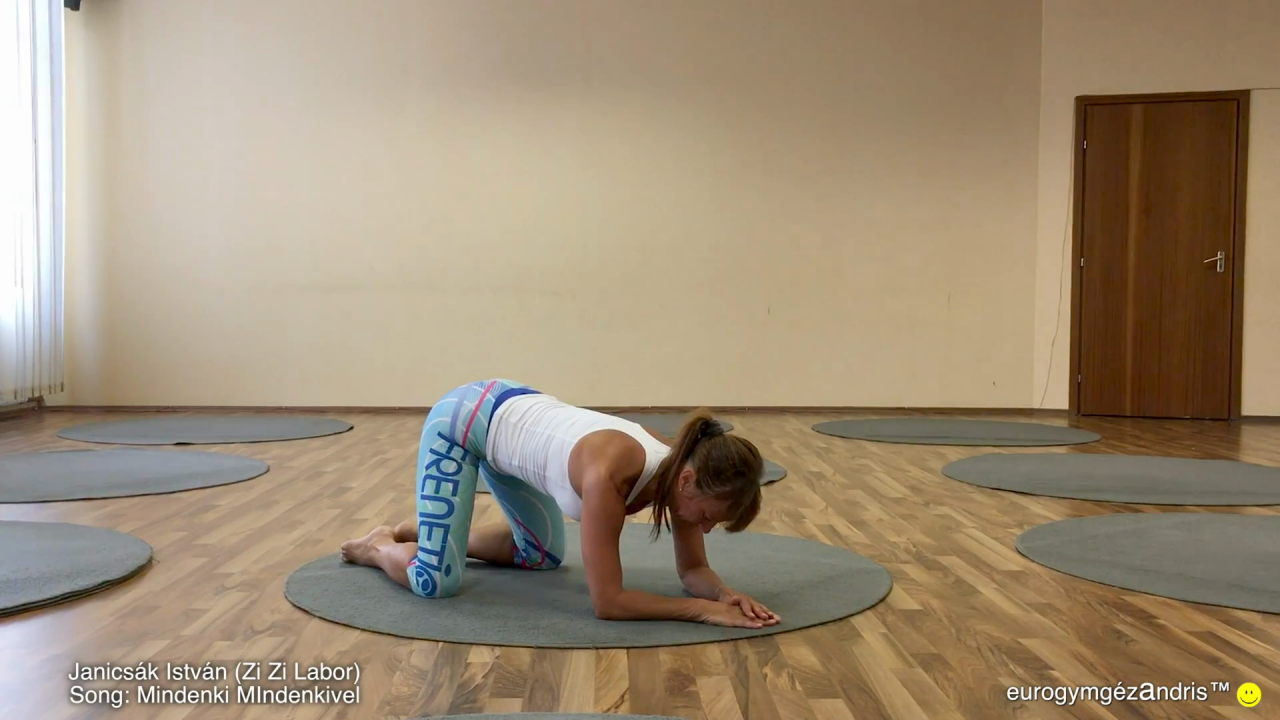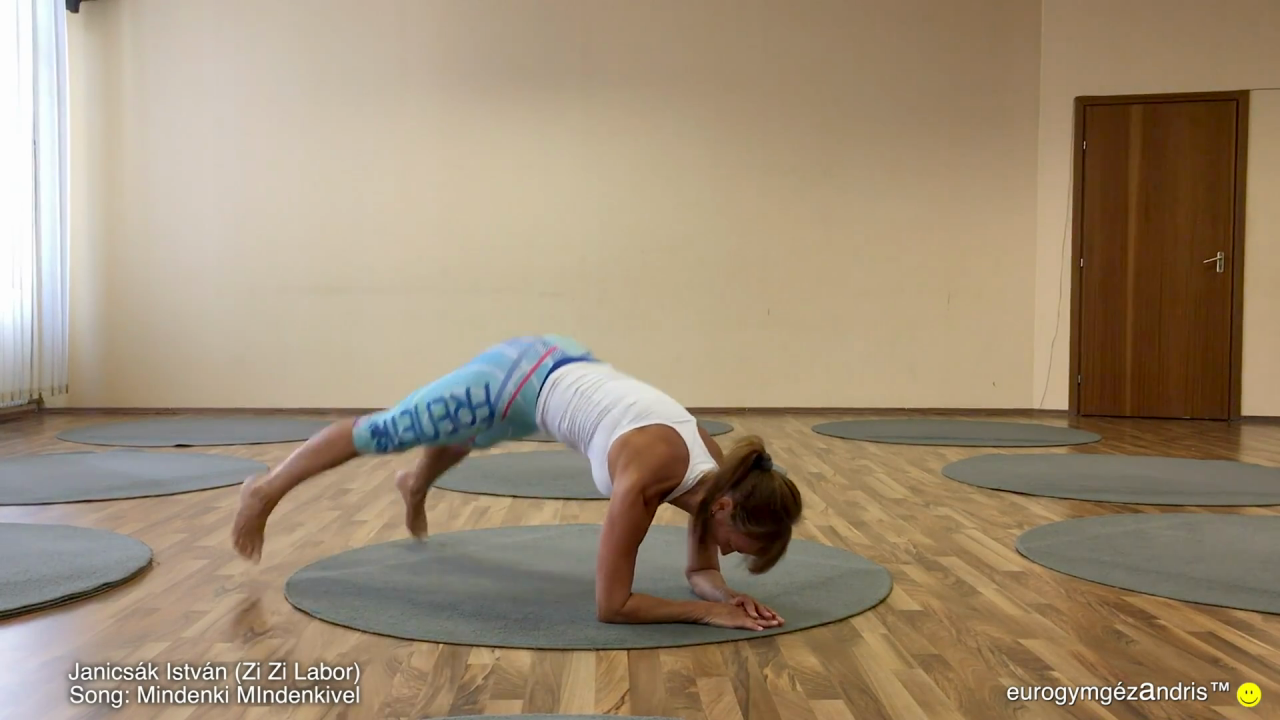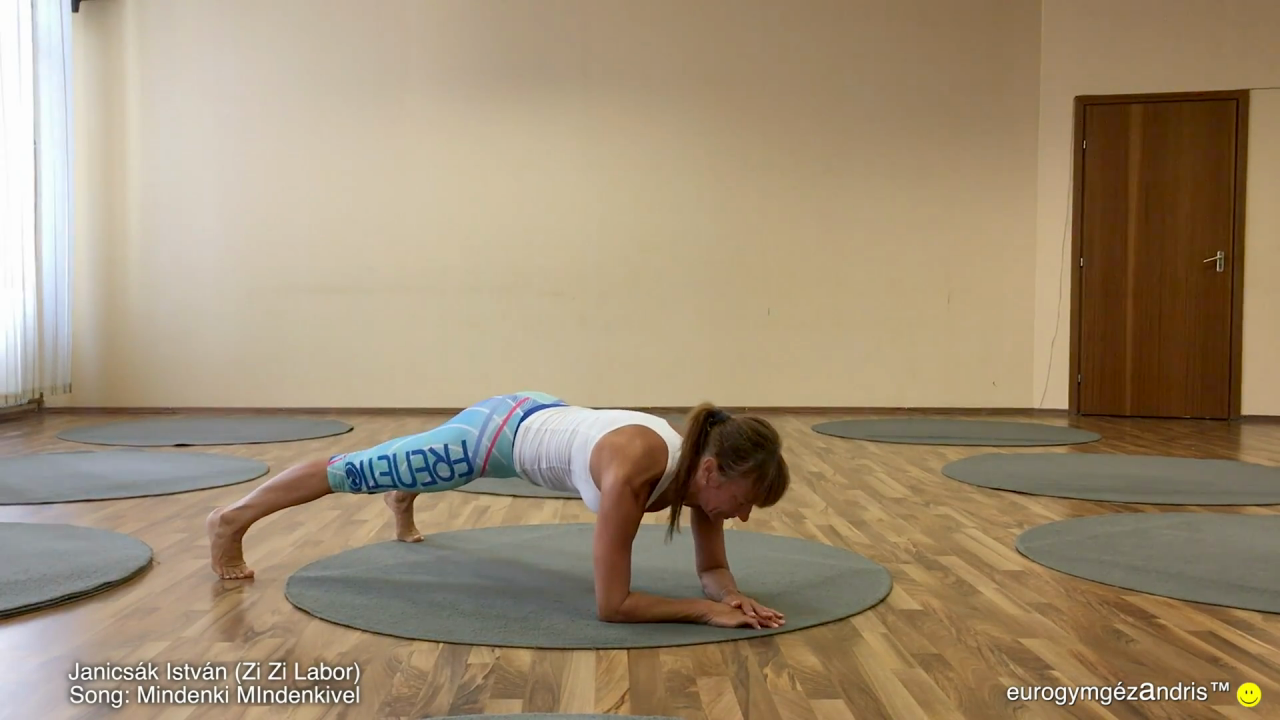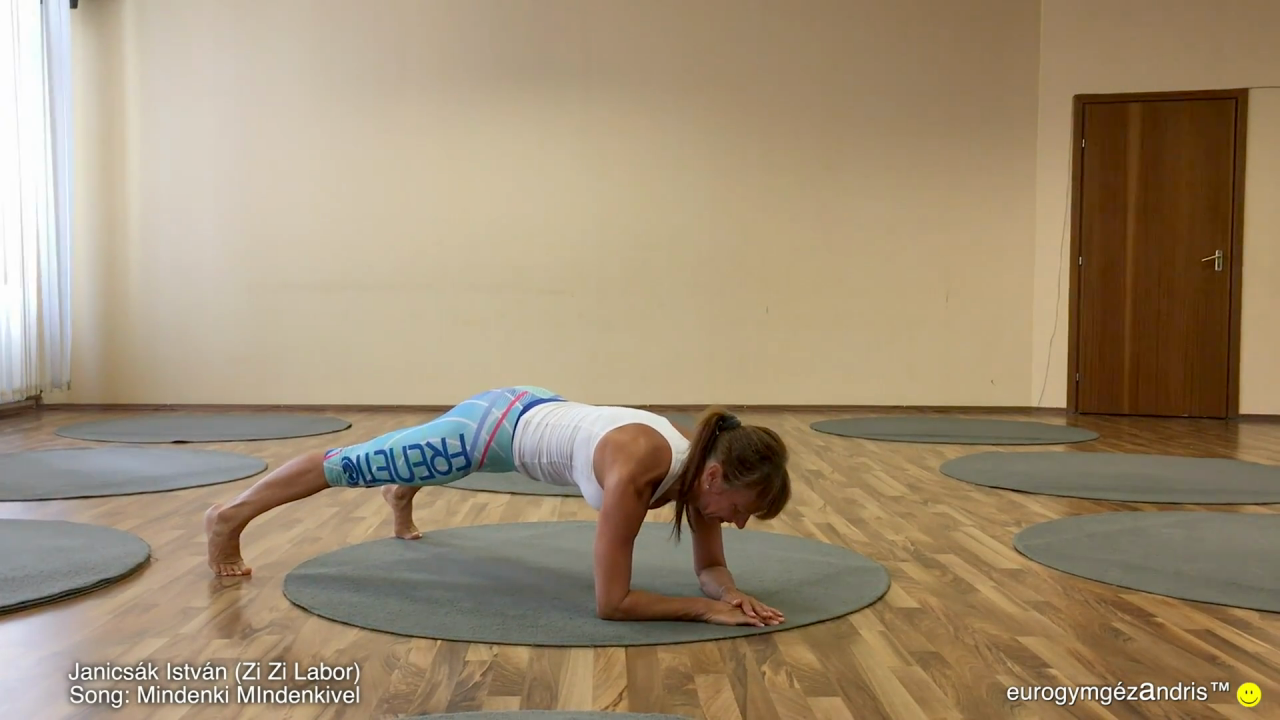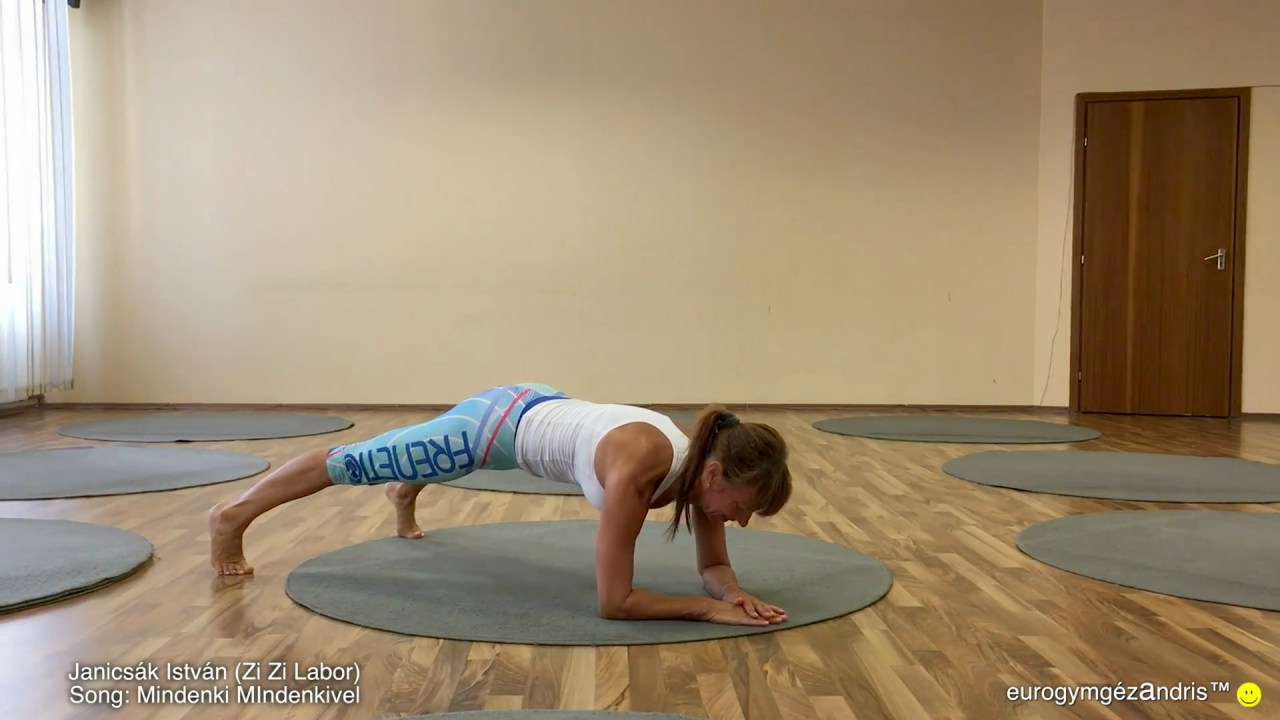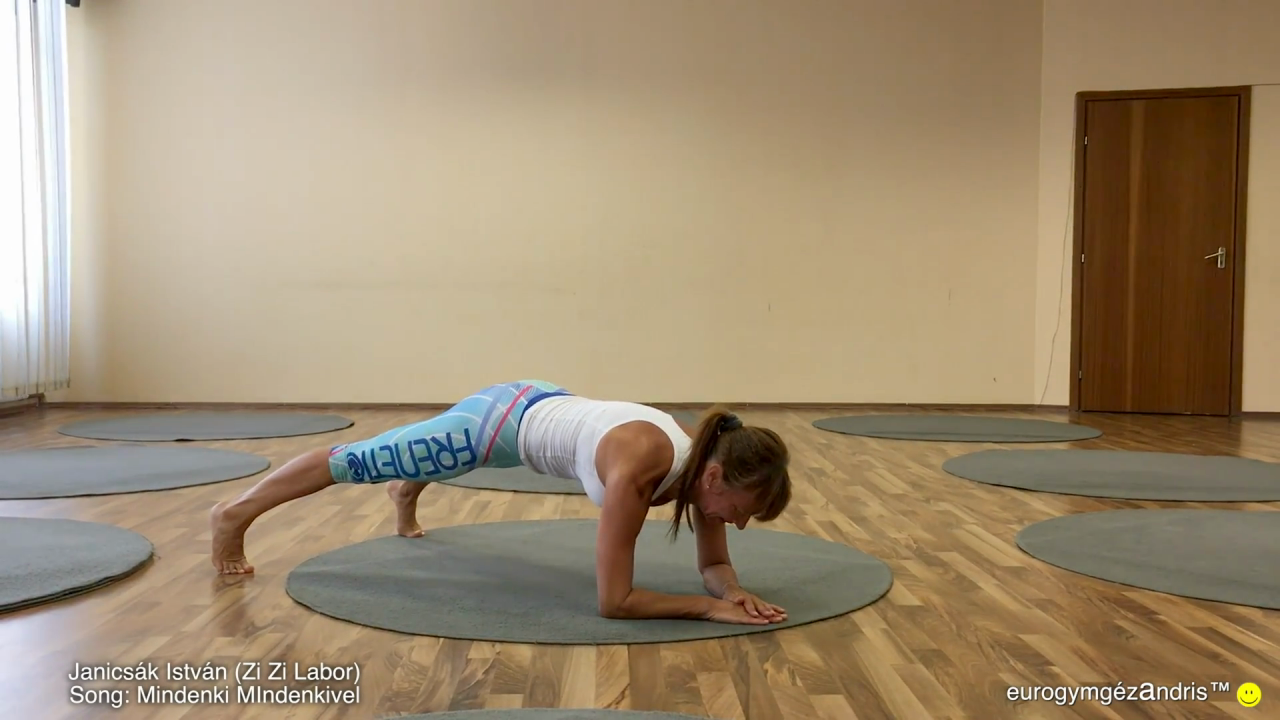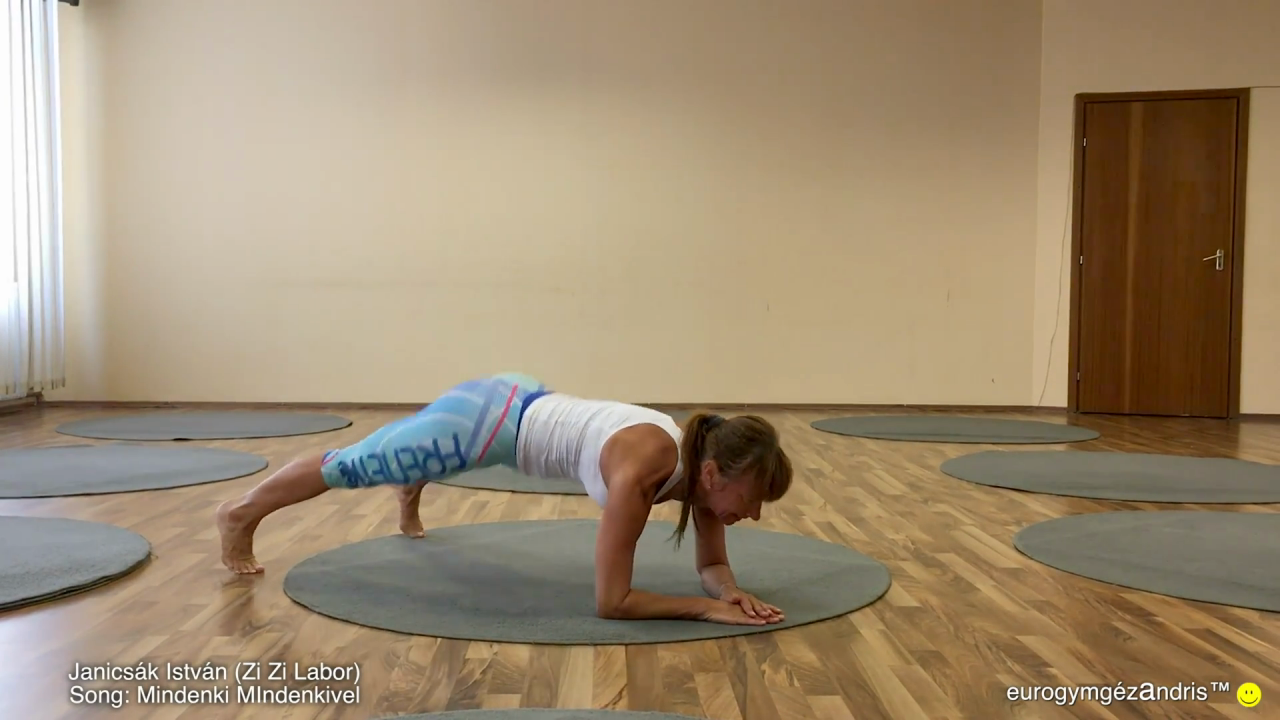
dt=0.7s
person 1, frame 1
left shoulder: (681, 466)
right shoulder: (609, 474)
left elbow: (692, 569)
right elbow: (608, 601)
left wrist: (725, 593)
right wrist: (705, 610)
left hip: (510, 415)
right hip: (463, 419)
left knee: (543, 556)
right knee: (436, 583)
left ankle: (422, 532)
right ankle: (376, 548)
person 1, frame 2
left shoulder: (711, 473)
right shoulder: (647, 474)
left elbow: (699, 571)
right elbow: (611, 605)
left wrist: (726, 597)
right wrist: (710, 612)
left hip: (560, 366)
right hip: (521, 374)
left knee: (457, 435)
right knee: (385, 434)
left ankle: (414, 487)
right ankle: (265, 492)
person 1, frame 3
left shoulder: (701, 464)
right shoulder: (631, 471)
left elbow: (712, 568)
right elbow: (612, 604)
left wrist: (734, 595)
right wrist: (709, 612)
left hip: (540, 419)
right hip: (502, 430)
right knee: (362, 469)
left ankle: (402, 501)
right ankle: (231, 518)
person 1, frame 4
left shoulder: (701, 460)
right shoulder: (637, 468)
left elbow: (709, 564)
right elbow: (611, 602)
left wrist: (732, 593)
right wrist: (708, 610)
left hip: (538, 412)
right hip: (499, 425)
right knee: (358, 463)
left ankle: (401, 498)
right ankle: (229, 515)
person 1, frame 5
left shoulder: (704, 459)
right shoulder: (637, 468)
left elbow: (713, 563)
right elbow: (614, 601)
left wrist: (734, 591)
right wrist: (711, 609)
left hip: (540, 409)
right hip: (501, 422)
right knee: (361, 460)
left ankle: (403, 495)
right ankle: (232, 515)
person 1, frame 6
left shoulder: (705, 459)
right shoulder: (639, 465)
left elbow: (713, 564)
right elbow: (614, 600)
left wrist: (734, 590)
right wrist: (711, 608)
left hip: (544, 408)
right hip: (505, 418)
left knee: (429, 462)
right knee: (362, 461)
left ankle: (405, 497)
right ankle: (234, 515)
person 1, frame 7
left shoulder: (702, 459)
right shoulder: (641, 468)
left elbow: (711, 564)
right elbow: (611, 601)
left wrist: (730, 590)
right wrist: (708, 609)
left hip: (526, 403)
right hip: (491, 417)
right knee: (355, 466)
left ankle: (408, 501)
right ankle: (240, 516)
